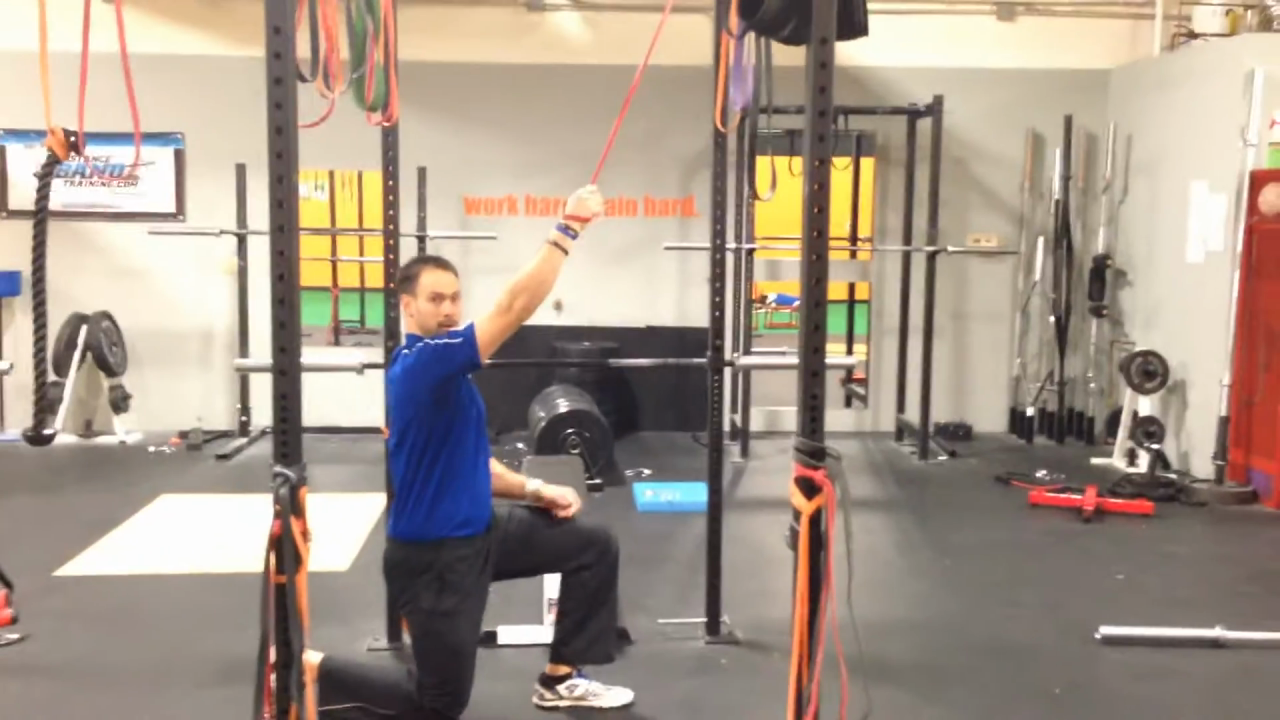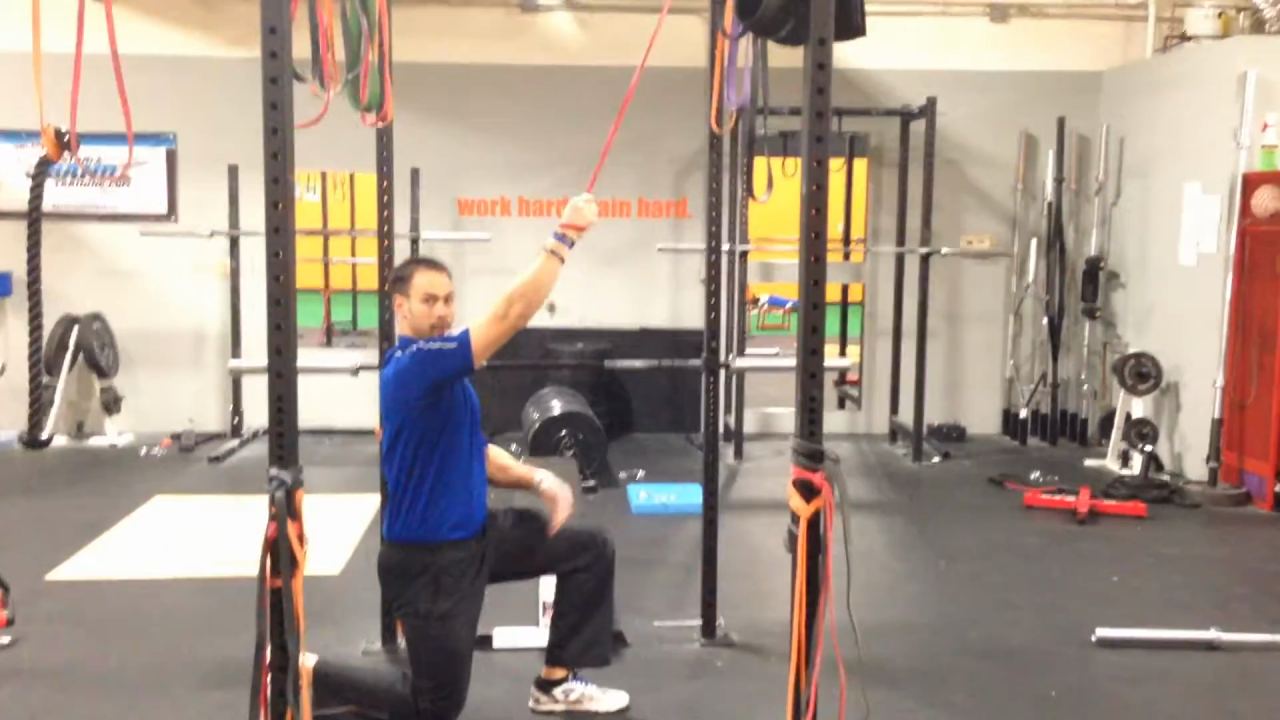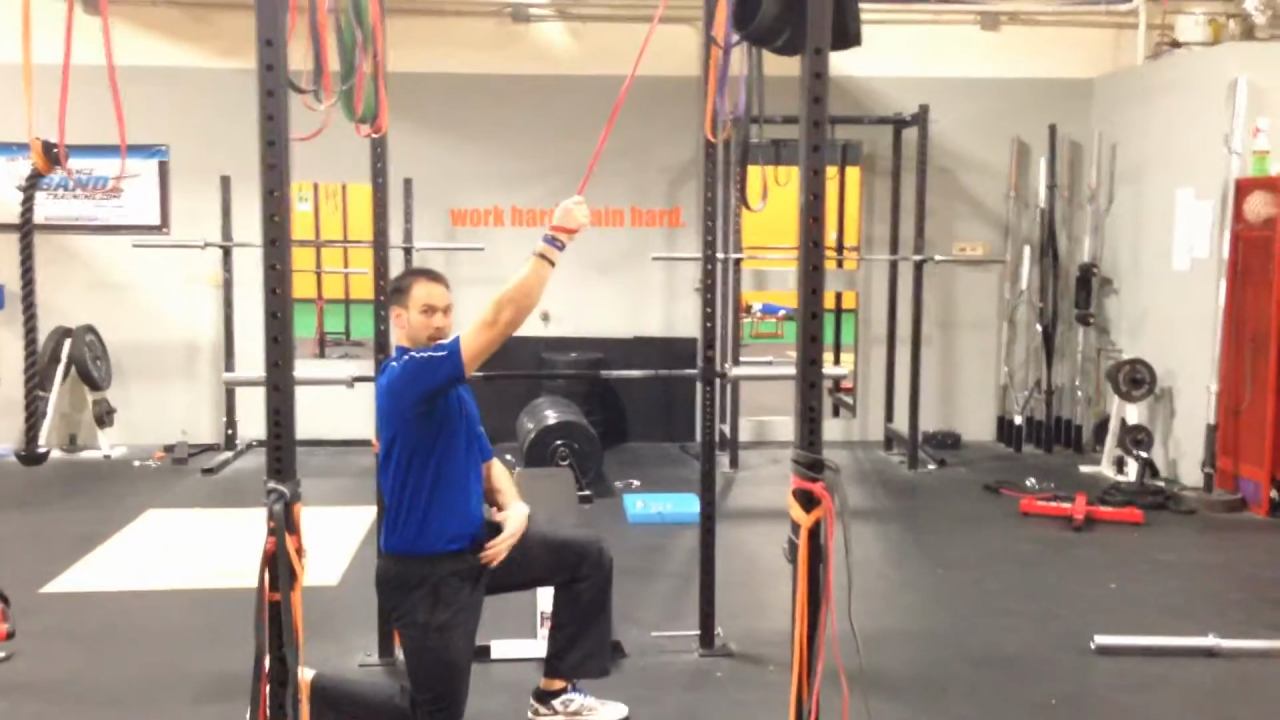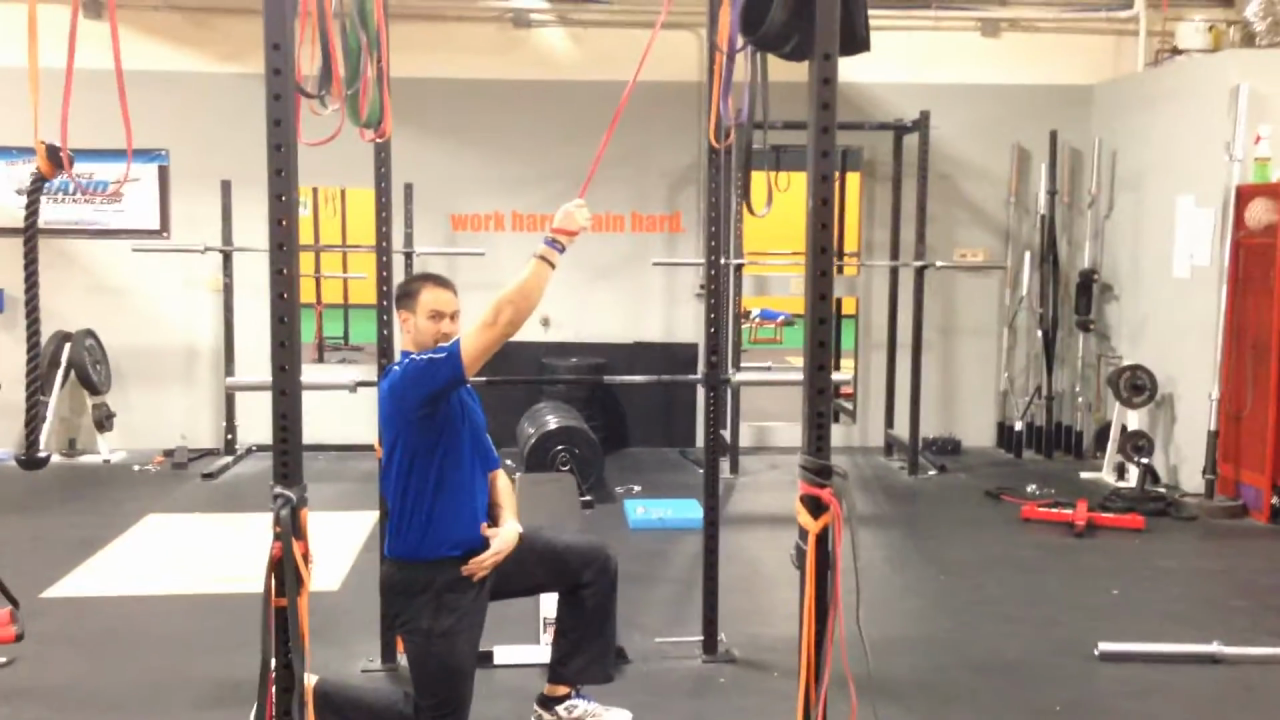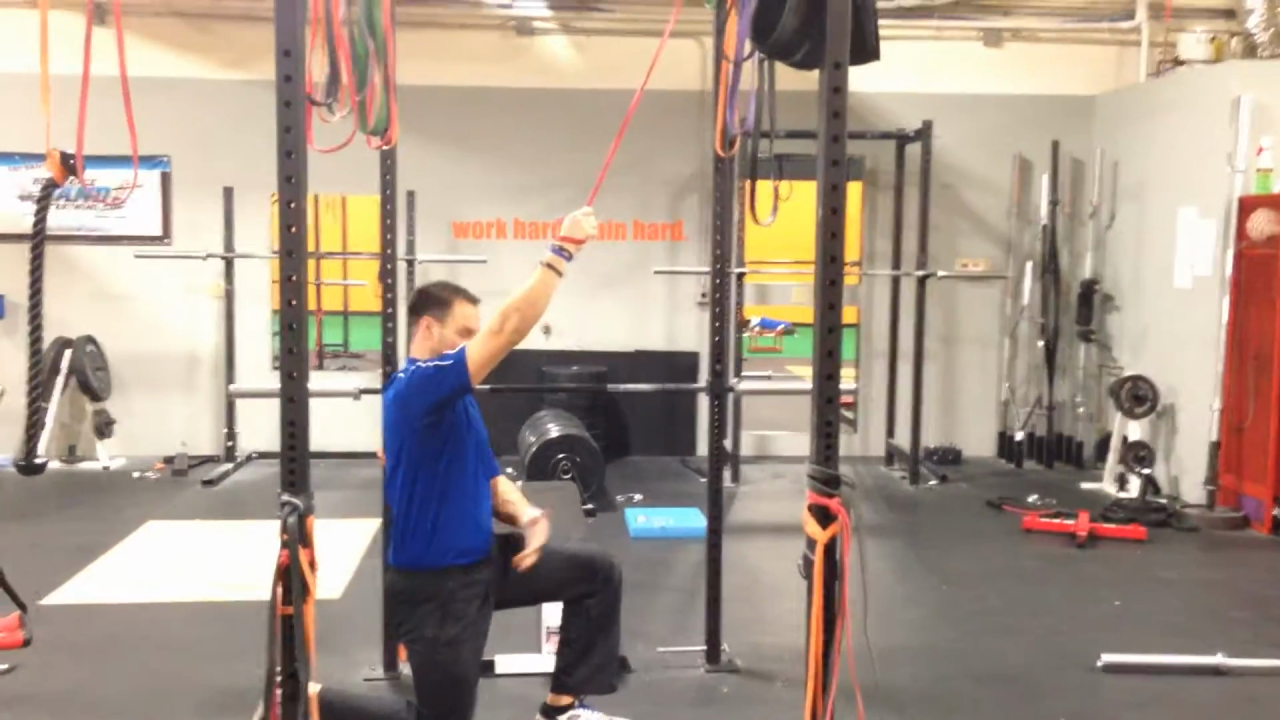
dt=0.2s
person 1, frame 1
left shoulder: (444, 371)
right shoulder: (420, 364)
right elbow: (512, 309)
left wrist: (534, 489)
right wrist: (568, 228)
left hip: (477, 531)
right hip: (431, 554)
left knee: (593, 547)
right ankle: (306, 669)
person 1, frame 2
left shoulder: (444, 370)
right shoulder: (412, 369)
left elbow: (476, 453)
right elbow: (508, 317)
left wrist: (537, 479)
right wrist: (565, 235)
left hip: (474, 534)
right hip: (428, 557)
left knee: (590, 548)
person 1, frame 3
left shoulder: (448, 386)
right shoulder: (406, 379)
left elbow: (484, 462)
right elbow: (500, 322)
left wrist: (514, 507)
right wrist: (555, 240)
left hip: (471, 544)
right hip: (424, 569)
left knee: (586, 559)
person 1, frame 4
left shoulder: (458, 393)
right shoulder: (408, 383)
left elbow: (491, 470)
right elbow: (500, 324)
left wrist: (508, 525)
right wrist: (556, 242)
left hip: (476, 551)
right hip: (429, 574)
left knee: (593, 564)
person 1, frame 5
left shoulder: (451, 399)
right shoulder: (415, 392)
left elbow: (490, 477)
right elbow: (506, 331)
left wrist: (526, 516)
right wrist: (562, 250)
left hip: (479, 556)
right hip: (434, 581)
left knee: (596, 575)
